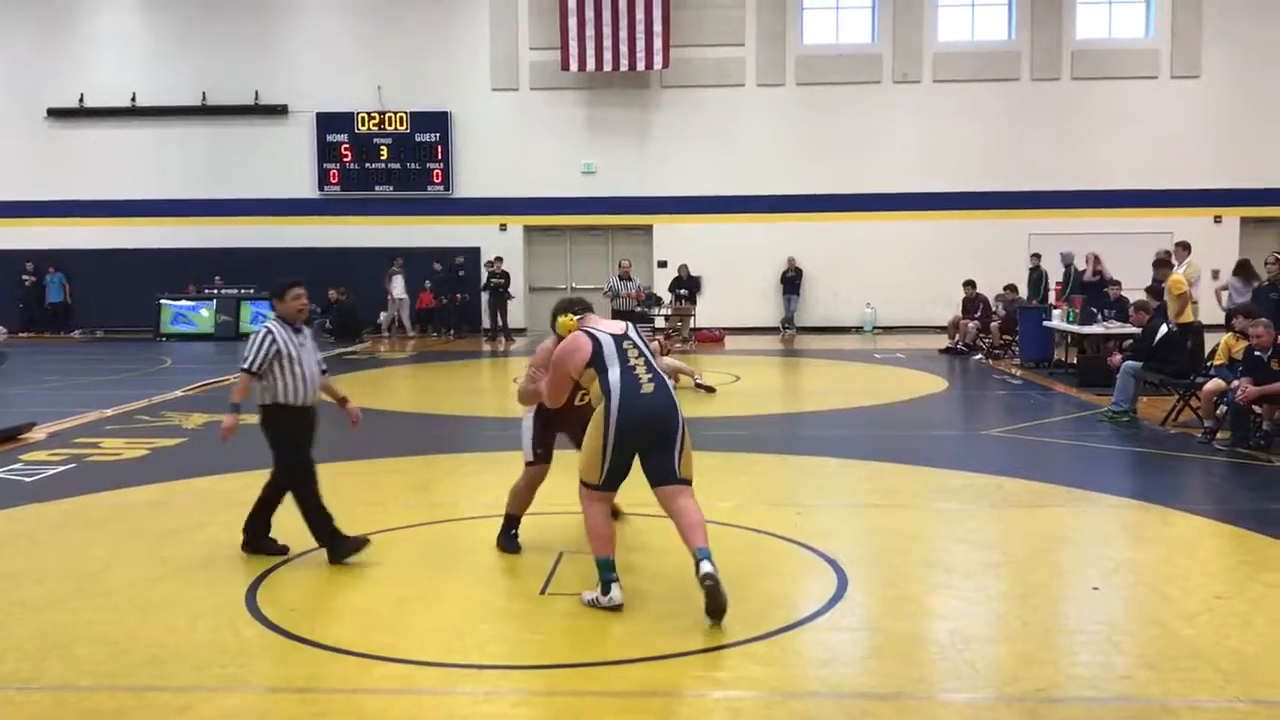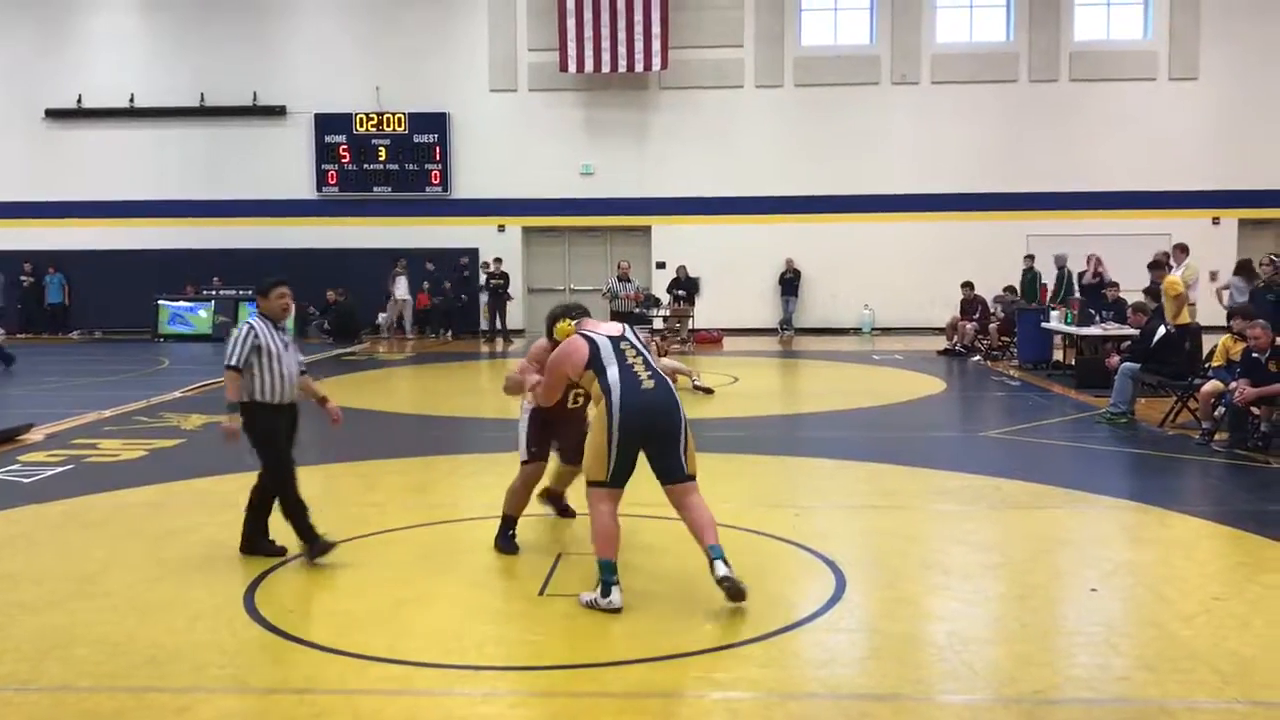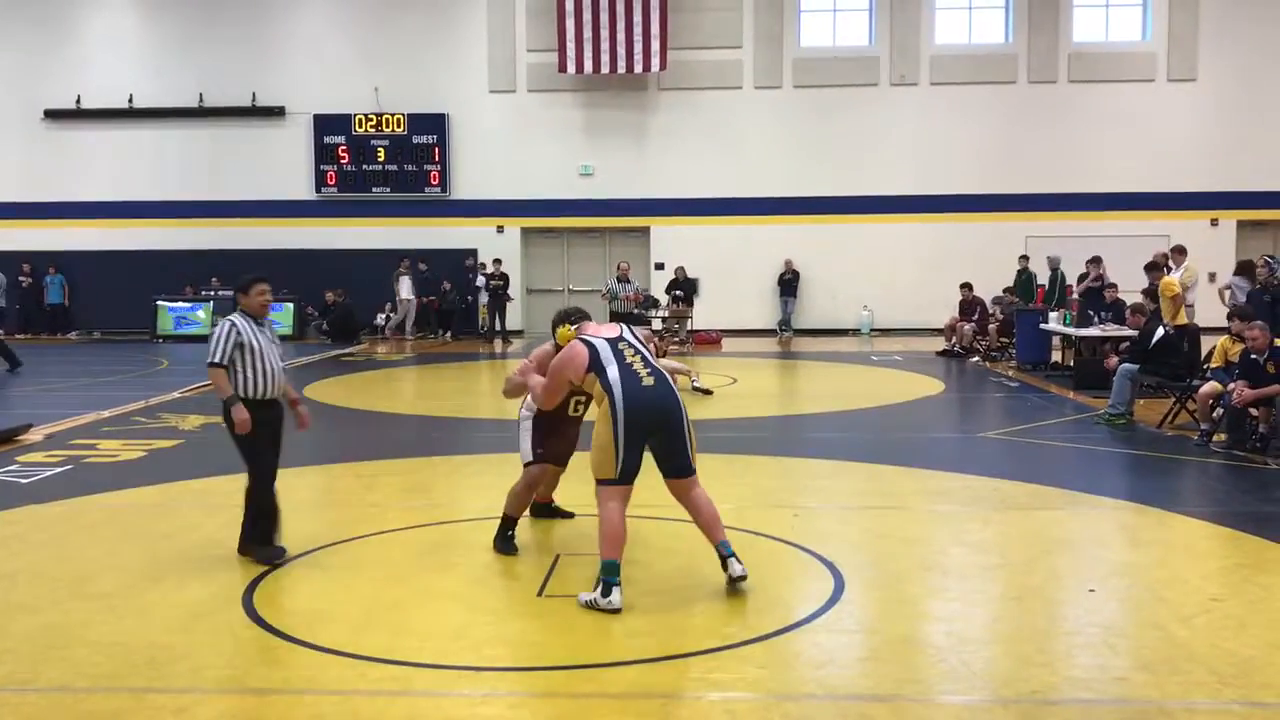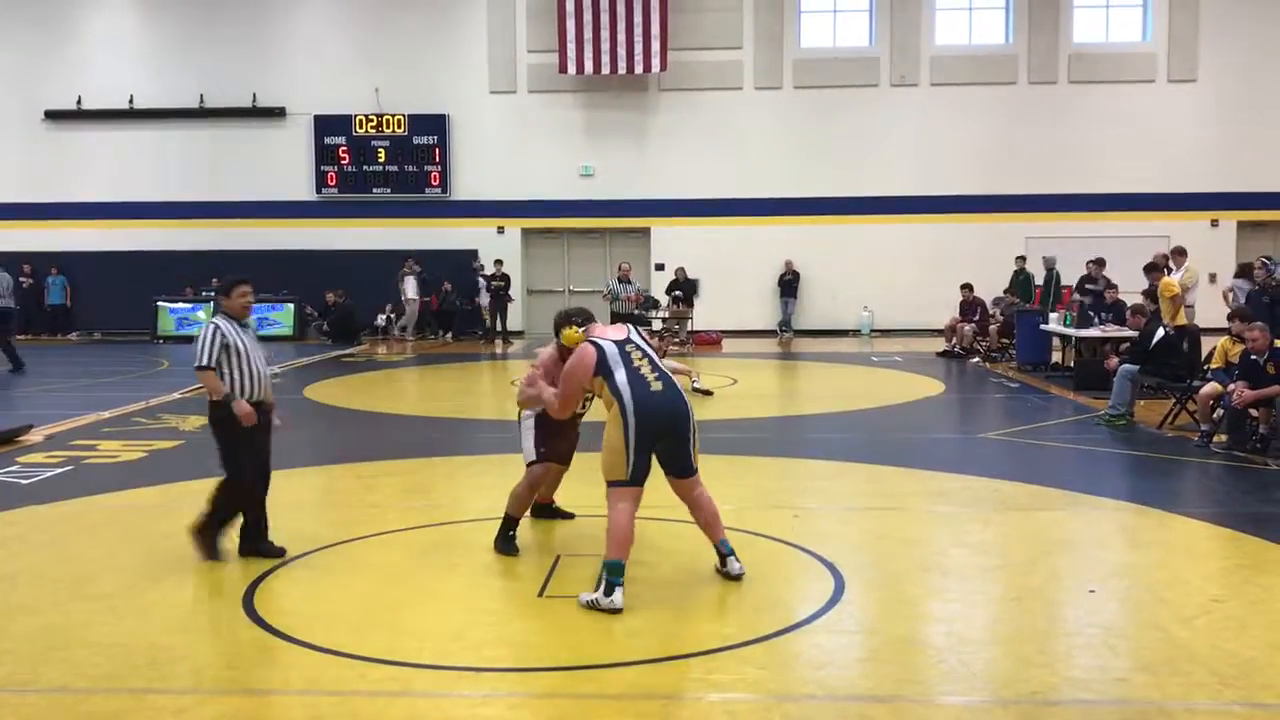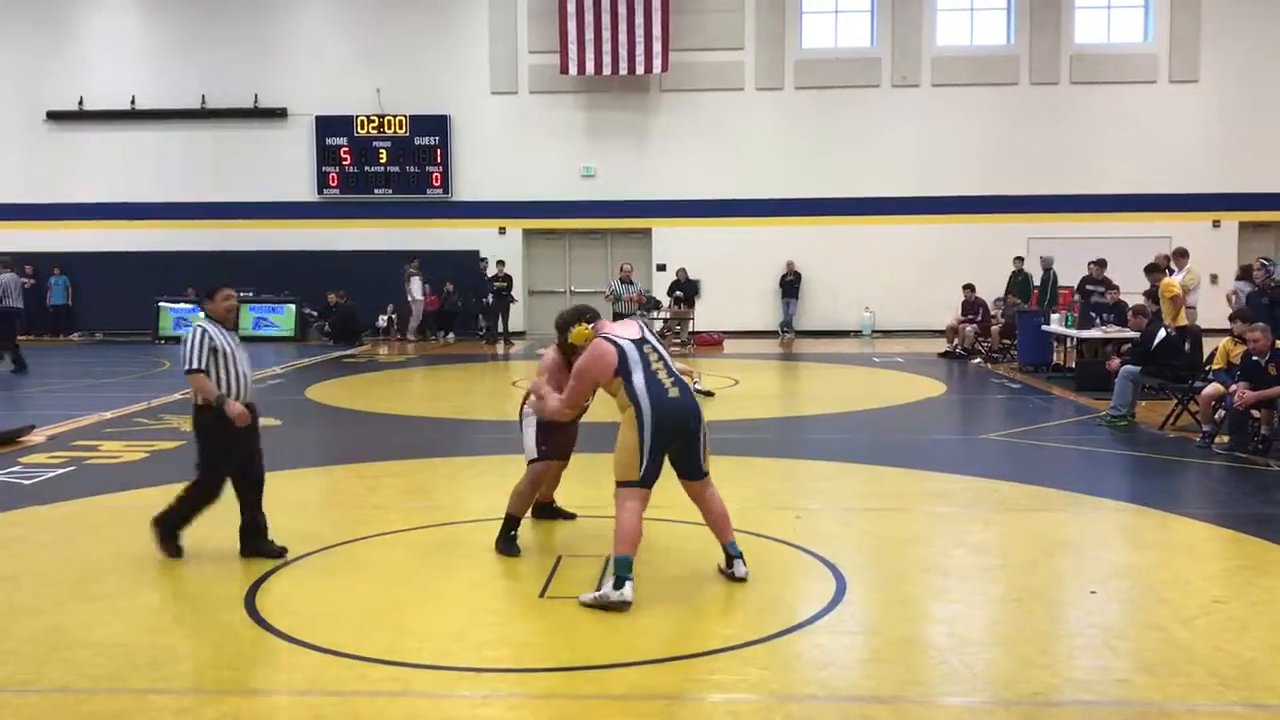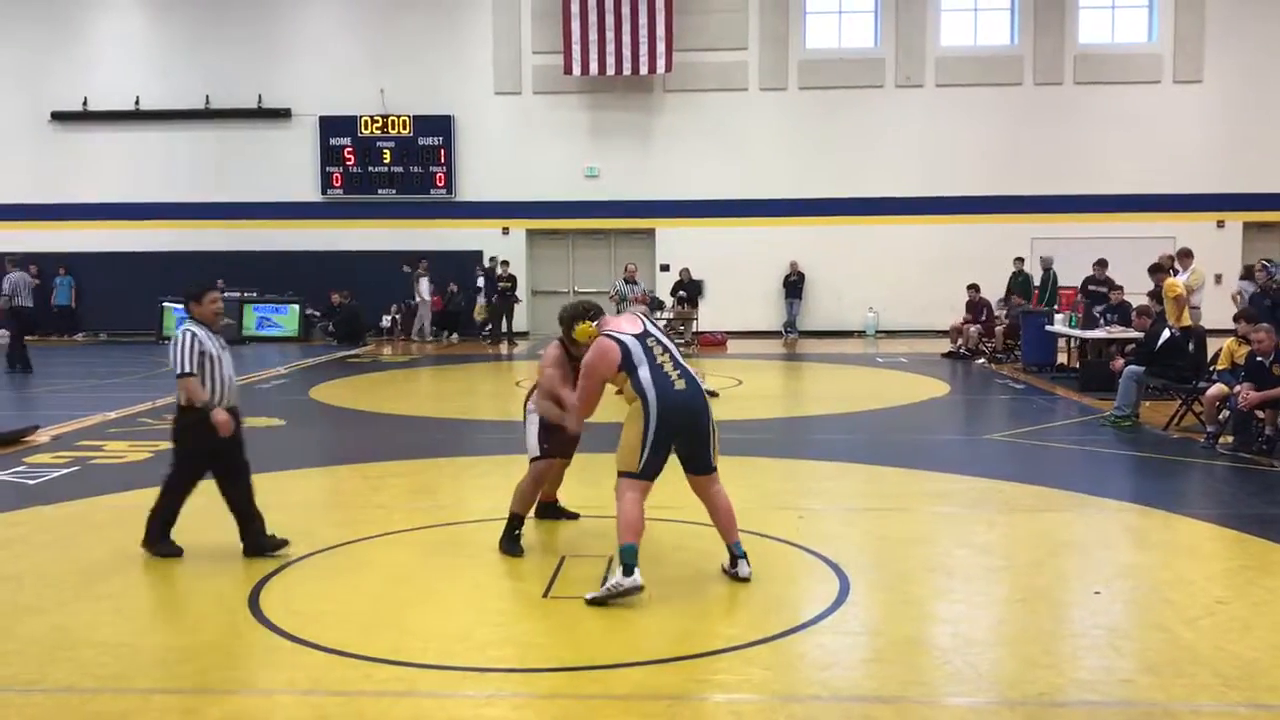
dt=0.1s
person 1, frame 1
left shoulder: (571, 345)
right shoulder: (629, 328)
left elbow: (554, 401)
left wrist: (543, 382)
left hip: (619, 412)
right hip: (666, 409)
left knee: (594, 497)
right knee: (678, 497)
left ankle: (608, 587)
right ankle: (705, 565)
person 1, frame 2
left shoulder: (567, 350)
right shoulder: (625, 329)
left elbow: (545, 398)
left wrist: (531, 380)
left hip: (620, 411)
right hip: (667, 405)
left knee: (601, 499)
right knee: (686, 494)
left ankle: (609, 589)
right ankle: (719, 564)
person 1, frame 3
left shoulder: (569, 354)
right shoulder: (624, 329)
left elbow: (545, 401)
left wrist: (530, 376)
left hip: (624, 408)
right hip: (668, 401)
left knee: (611, 498)
right knee: (689, 487)
left ankle: (609, 589)
right ankle: (730, 561)
person 1, frame 4
left shoulder: (577, 360)
right shoulder: (628, 330)
left elbow: (562, 410)
left wrist: (539, 386)
left hip: (633, 413)
right hip: (675, 405)
left knee: (622, 500)
right knee: (691, 487)
left ankle: (611, 591)
right ankle: (729, 559)
person 1, frame 5
left shoulder: (591, 357)
right shoulder: (636, 324)
left elbow: (565, 408)
left wrist: (542, 393)
left hip: (647, 415)
right hip: (687, 407)
left knee: (630, 499)
right knee: (702, 488)
left ankle: (620, 585)
right ankle: (735, 561)
person 1, frame 6
left shoulder: (597, 353)
right shoulder: (637, 317)
left elbow: (580, 412)
left hip: (655, 408)
right hip: (694, 400)
left knee: (629, 491)
right knee: (709, 485)
left ankle: (628, 572)
right ankle: (738, 561)
person 2, frame 1
left shoulder: (304, 334)
right shoulder: (269, 333)
left elbow: (318, 374)
right elbow: (247, 374)
left wrist: (344, 402)
right wrist: (233, 412)
left hip: (303, 414)
right hip: (282, 416)
left knee: (285, 478)
right knee: (303, 479)
left ankle: (255, 535)
right ankle: (334, 542)
person 2, frame 2
left shoulder: (284, 333)
right shoulder: (250, 330)
left elbow: (299, 374)
right elbow: (232, 372)
left wrist: (324, 401)
right wrist: (233, 412)
left hip: (285, 411)
right hip: (261, 416)
left knee: (273, 476)
right knee: (282, 475)
left ankle: (253, 539)
right ankle: (309, 539)
person 2, frame 3
left shoulder: (266, 329)
right shoulder: (231, 327)
right elbow: (217, 369)
left wrist: (296, 403)
right wrist: (235, 404)
left hip: (271, 408)
right hip: (246, 411)
left knee: (264, 474)
right knee: (263, 474)
left ankle: (253, 539)
right ankle: (261, 540)
person 2, frame 4
left shoulder: (247, 330)
right shoulder: (215, 329)
right elbow: (206, 372)
left wrist: (269, 406)
right wrist: (234, 401)
left hip: (257, 413)
right hip: (229, 415)
left knee: (259, 477)
right knee: (240, 478)
left ankle: (255, 541)
right ankle: (206, 531)
person 2, frame 5
left shoulder: (229, 333)
right shoulder: (201, 332)
right elbow: (195, 376)
right wrist: (225, 403)
left hip: (241, 416)
right hip: (215, 418)
left knee: (252, 478)
right knee: (211, 481)
left ankle: (255, 540)
right ankle: (167, 526)
person 2, frame 6
left shoulder: (214, 335)
right shoulder: (187, 336)
right elbow: (186, 380)
right wrist: (214, 411)
left hip: (225, 417)
right hip: (195, 421)
left knee: (237, 478)
right knee: (183, 480)
left ankle: (255, 538)
right ankle: (156, 536)
person 3, frame 1
right shoulder: (550, 350)
right elbow: (524, 397)
right wrist: (544, 387)
left hip: (581, 410)
right hip: (544, 412)
right knee: (536, 473)
right ankle: (508, 530)
person 3, frame 2
right shoulder: (544, 349)
right elbow: (510, 386)
right wrist: (527, 380)
left hip: (573, 417)
right hip: (541, 414)
left knee: (574, 465)
right knee: (531, 472)
left ankle: (554, 494)
right ankle: (505, 532)
person 3, frame 3
right shoulder: (547, 355)
right elbow: (509, 390)
right wrist: (530, 382)
left hip: (569, 419)
right hip: (539, 417)
left knee: (556, 468)
right knee: (534, 474)
left ankle: (542, 504)
right ankle: (505, 531)
person 3, frame 4
right shoulder: (550, 358)
right elbow: (523, 401)
left hip: (568, 420)
right hip: (541, 418)
left knee: (559, 467)
right knee: (537, 474)
left ankle: (543, 505)
right ankle: (505, 535)
person 3, frame 5
right shoulder: (553, 360)
left hip: (567, 416)
right hip: (541, 415)
left knee: (559, 463)
right knee: (539, 470)
left ankle: (544, 505)
right ankle: (508, 531)
person 3, frame 6
right shoulder: (555, 356)
right elbow: (543, 402)
right wrist: (566, 419)
left hip: (571, 412)
right hip: (545, 411)
left knee: (561, 461)
right knee: (540, 468)
left ankle: (547, 505)
right ankle: (511, 532)
